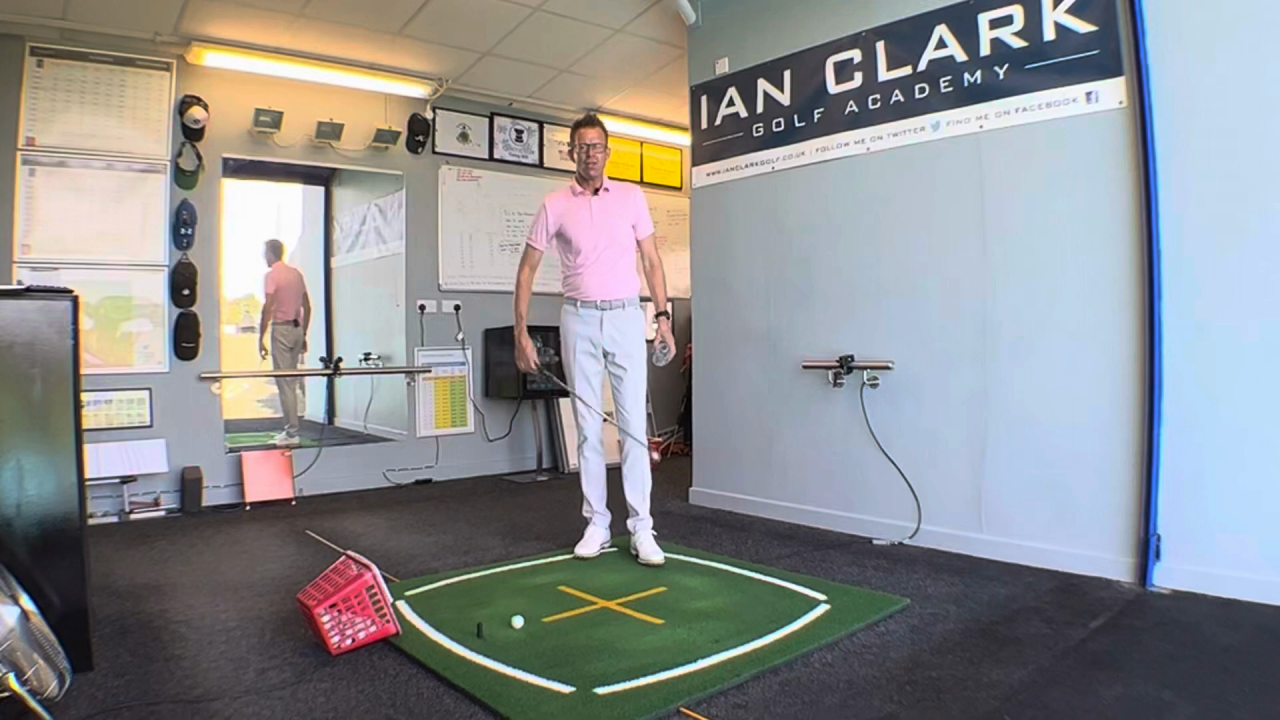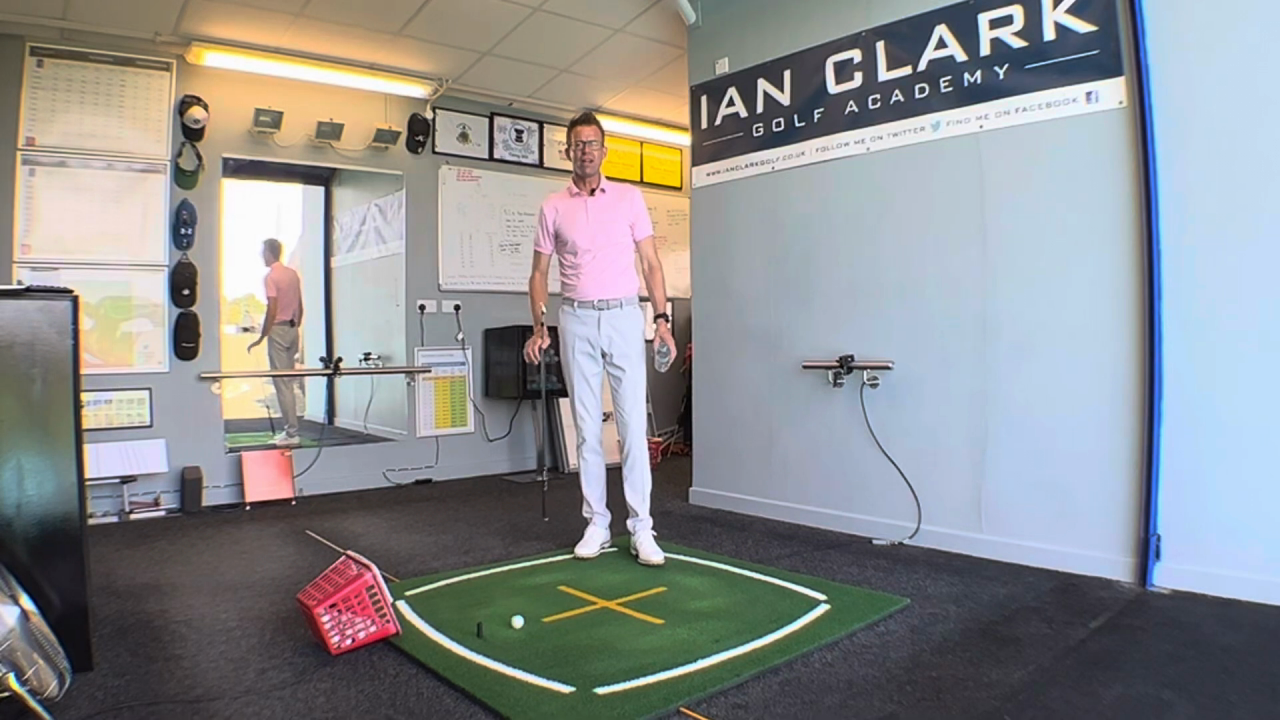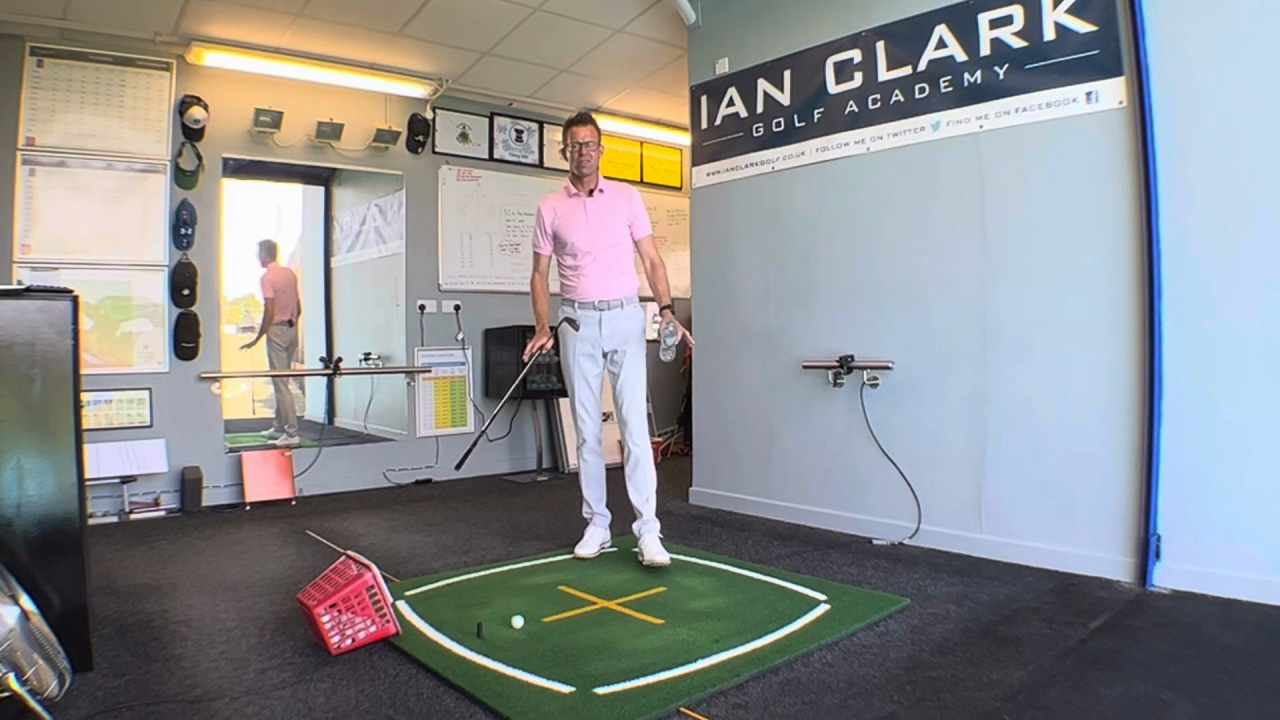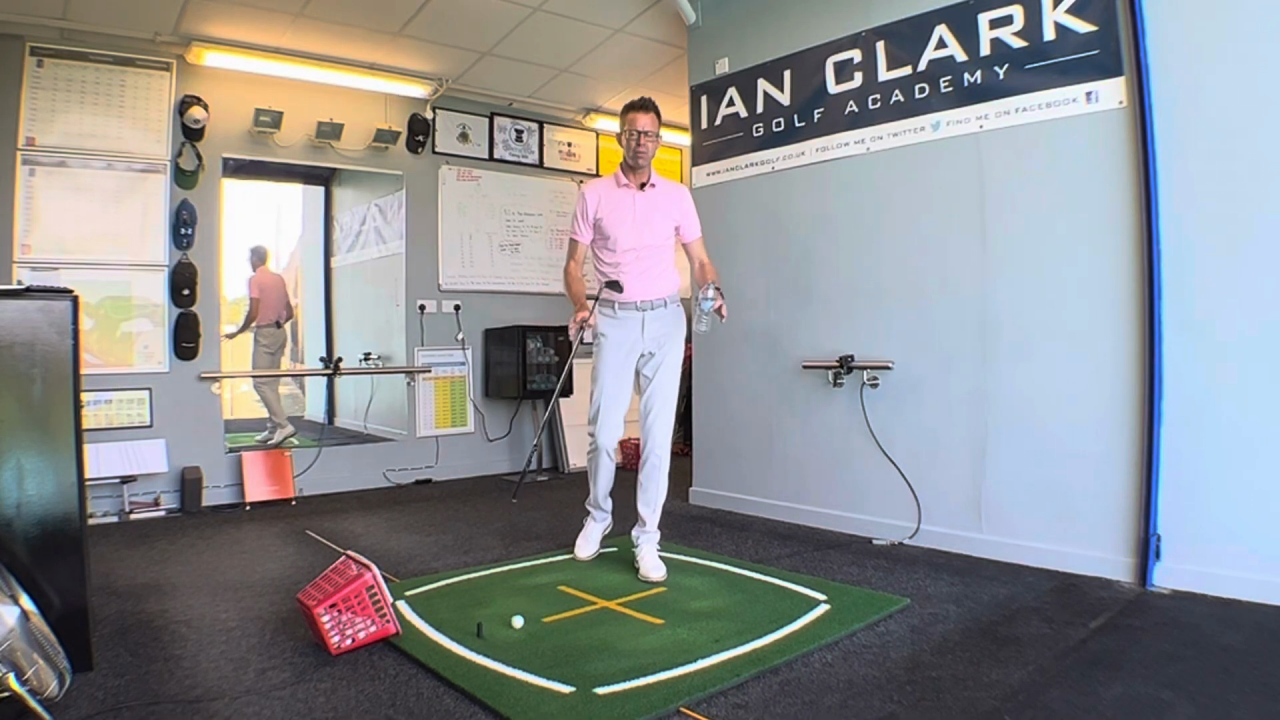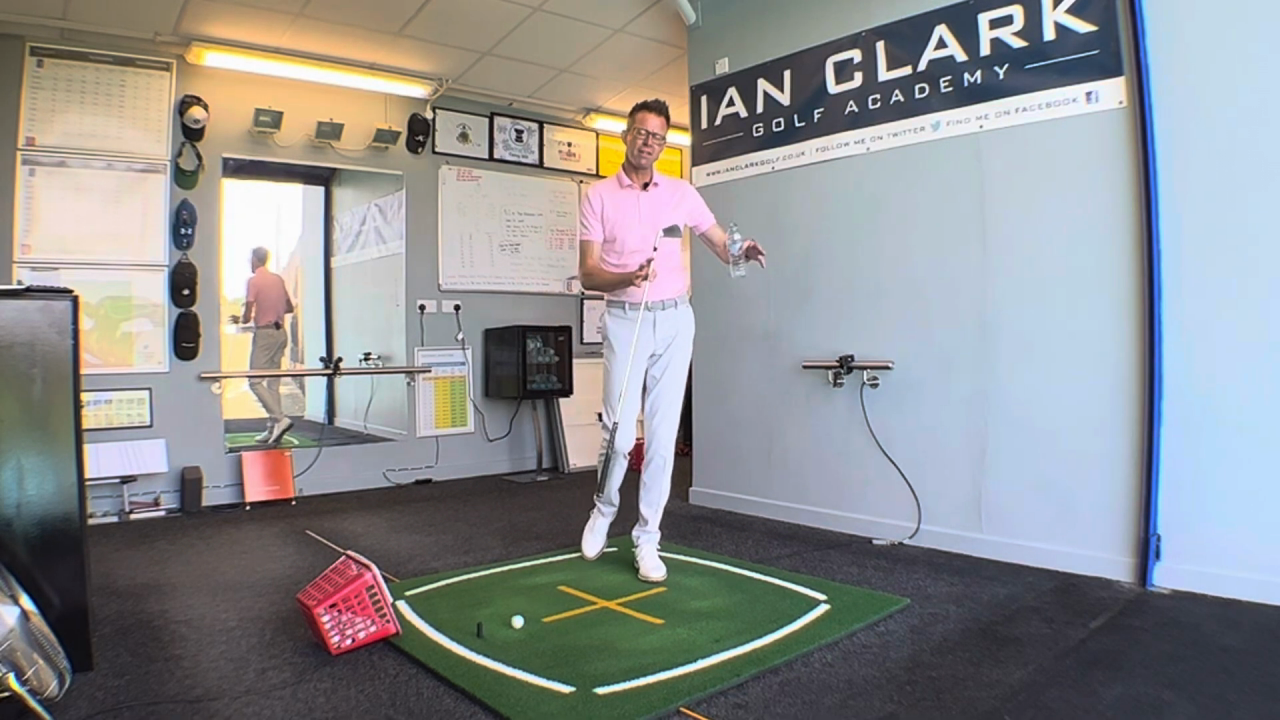
dt=1s
person 1, frame 1
left shoulder: (631, 196)
right shoulder: (554, 205)
left elbow: (651, 260)
right elbow: (527, 269)
left wrist: (662, 315)
right wrist: (521, 331)
left hip: (626, 316)
right hip: (579, 319)
left knee: (633, 422)
right knee: (588, 425)
left ankle: (641, 526)
right ankle: (596, 523)
person 1, frame 2
left shoulder: (630, 197)
right shoulder: (553, 207)
left elbow: (650, 263)
right elbow: (539, 272)
left wrist: (662, 317)
right wrist: (538, 327)
left hip: (624, 317)
right hip: (577, 321)
left knee: (633, 423)
right knee: (586, 426)
left ankle: (641, 527)
right ankle: (597, 523)
person 1, frame 3
left shoulder: (627, 197)
right shoulder: (550, 208)
left elbow: (652, 260)
right elbow: (540, 274)
left wrist: (667, 310)
right wrist: (543, 326)
left hip: (624, 318)
right hip: (577, 323)
left knee: (634, 424)
right knee: (587, 428)
left ankle: (647, 529)
right ankle: (597, 523)
person 1, frame 4
left shoulder: (677, 195)
right shoulder: (593, 194)
left elbow: (699, 259)
right elbow: (574, 263)
left wrist: (713, 291)
right wrist: (581, 305)
left hip: (665, 321)
right hip: (614, 322)
left knee: (657, 435)
right knee: (603, 432)
left ankle: (647, 540)
right ankle: (598, 515)
person 1, frame 5
left shoulder: (682, 192)
right shoulder: (598, 195)
left elbow: (722, 245)
right elbow: (588, 274)
left wrist: (744, 251)
right wrist: (627, 278)
left hip: (675, 320)
right hip: (625, 320)
left knee: (662, 437)
right knee: (619, 433)
left ankle: (647, 540)
right ankle: (605, 507)
person 2, frame 1
left shoulder: (272, 275)
right shoulder: (296, 273)
left elbow: (268, 308)
right elbow: (307, 307)
left wrist: (261, 338)
right wrist: (303, 334)
left hip: (281, 330)
right hip: (297, 329)
left knee: (284, 382)
right knee: (291, 382)
left ankle: (292, 433)
right ankle: (291, 430)
person 2, frame 2
left shoulder: (271, 276)
right shoulder: (293, 274)
left elbow: (272, 311)
left wrist: (260, 339)
left hip: (278, 330)
right hip: (292, 330)
left knee: (282, 383)
right knee: (288, 382)
left ankle: (292, 433)
right ankle: (290, 430)
person 2, frame 3
left shoulder: (268, 277)
right shoulder: (290, 274)
left elbow: (269, 313)
left wrist: (256, 339)
left hip: (277, 331)
right hip: (292, 329)
left knee: (281, 383)
right knee: (282, 382)
left ankle: (291, 433)
right ankle: (279, 427)
person 2, frame 4
left shoulder: (255, 279)
right shoulder: (279, 279)
left elbow: (253, 313)
right elbow: (290, 313)
left wrist: (238, 332)
left hip: (264, 333)
right hip: (280, 332)
left knee: (260, 382)
right knee: (272, 383)
left ankle: (283, 425)
right ankle: (273, 429)
person 2, frame 5
left shoulder: (254, 280)
right shoulder: (278, 279)
left elbow: (248, 317)
right elbow: (289, 307)
left wrist: (240, 320)
left hip: (264, 334)
right hip: (279, 333)
left knee: (255, 381)
right knee: (272, 382)
left ankle: (280, 419)
right ankle: (273, 428)
